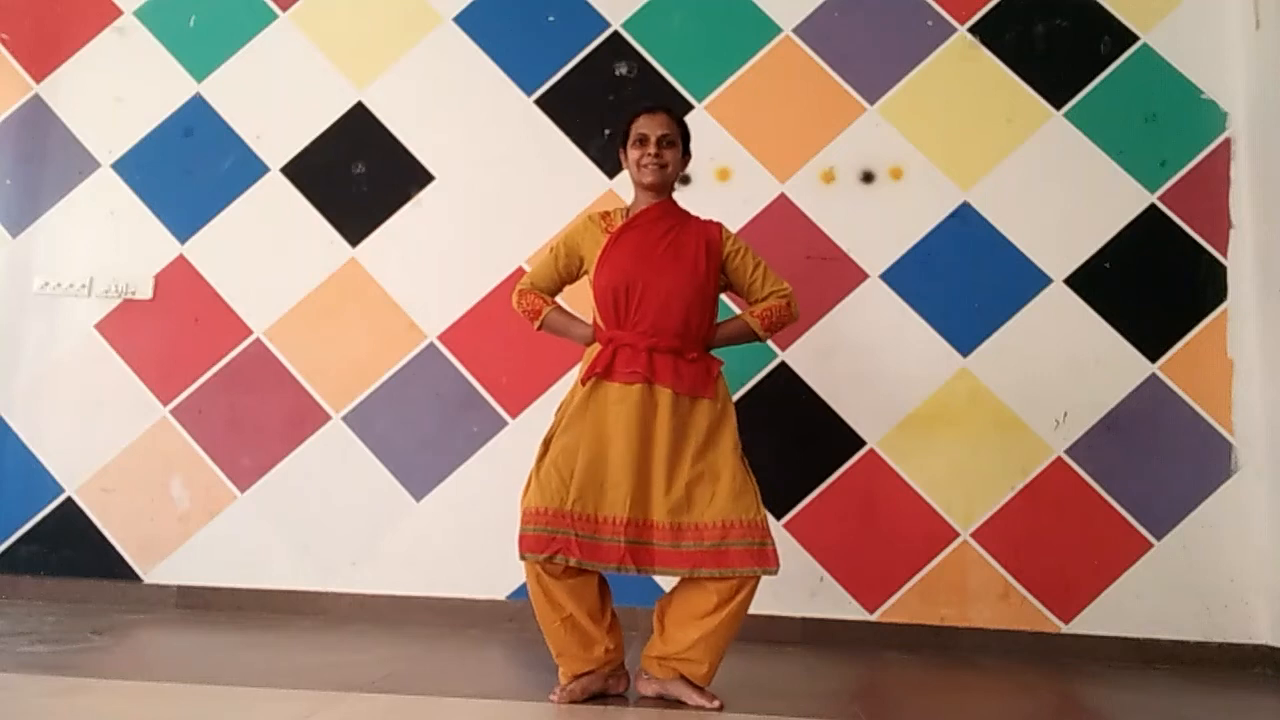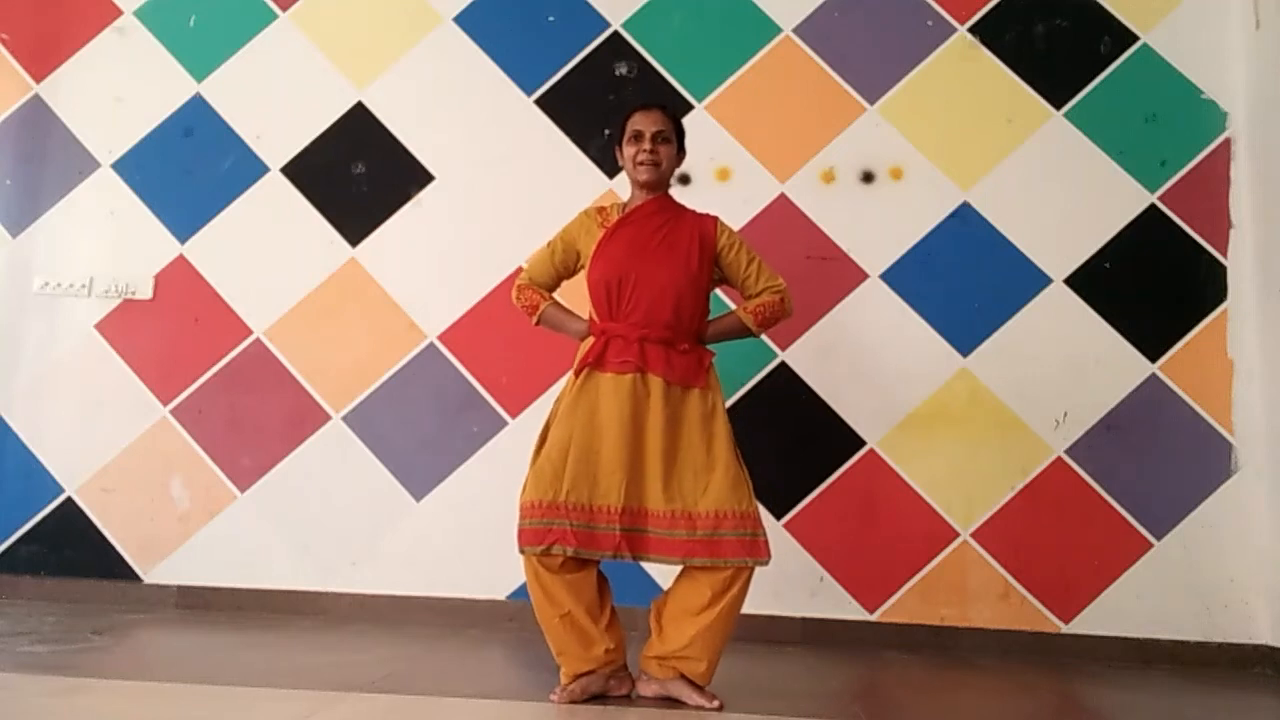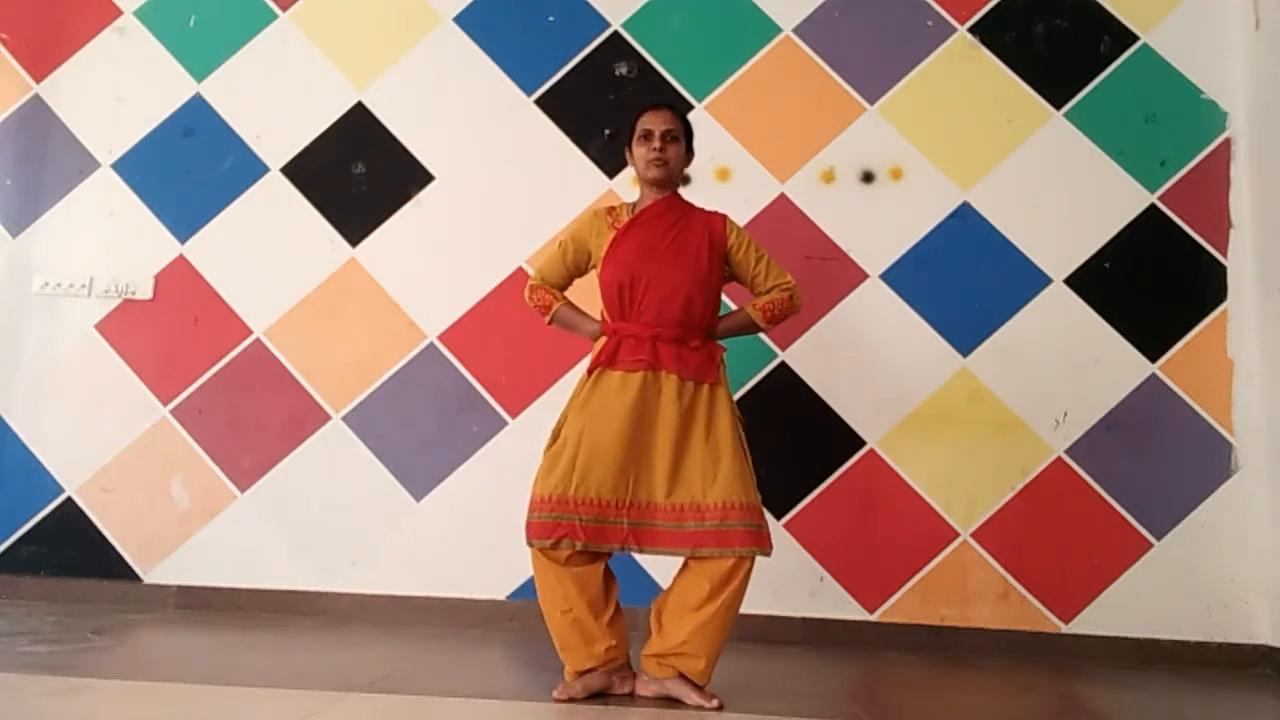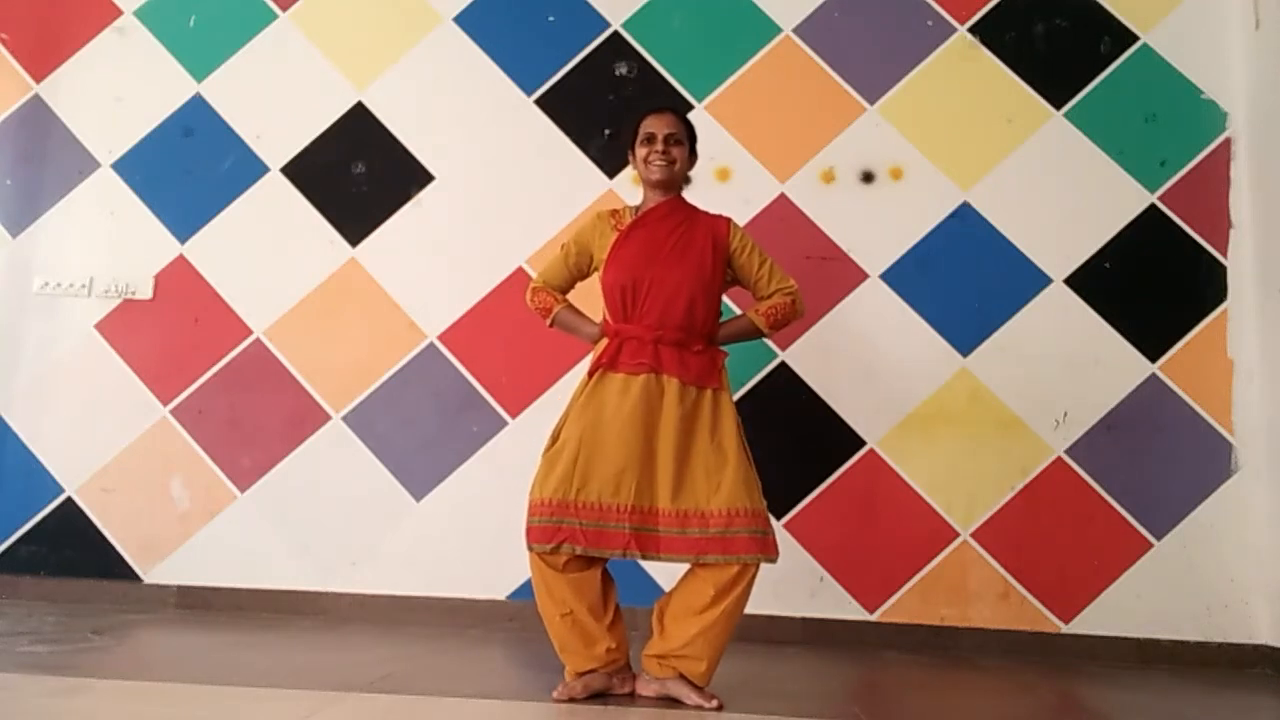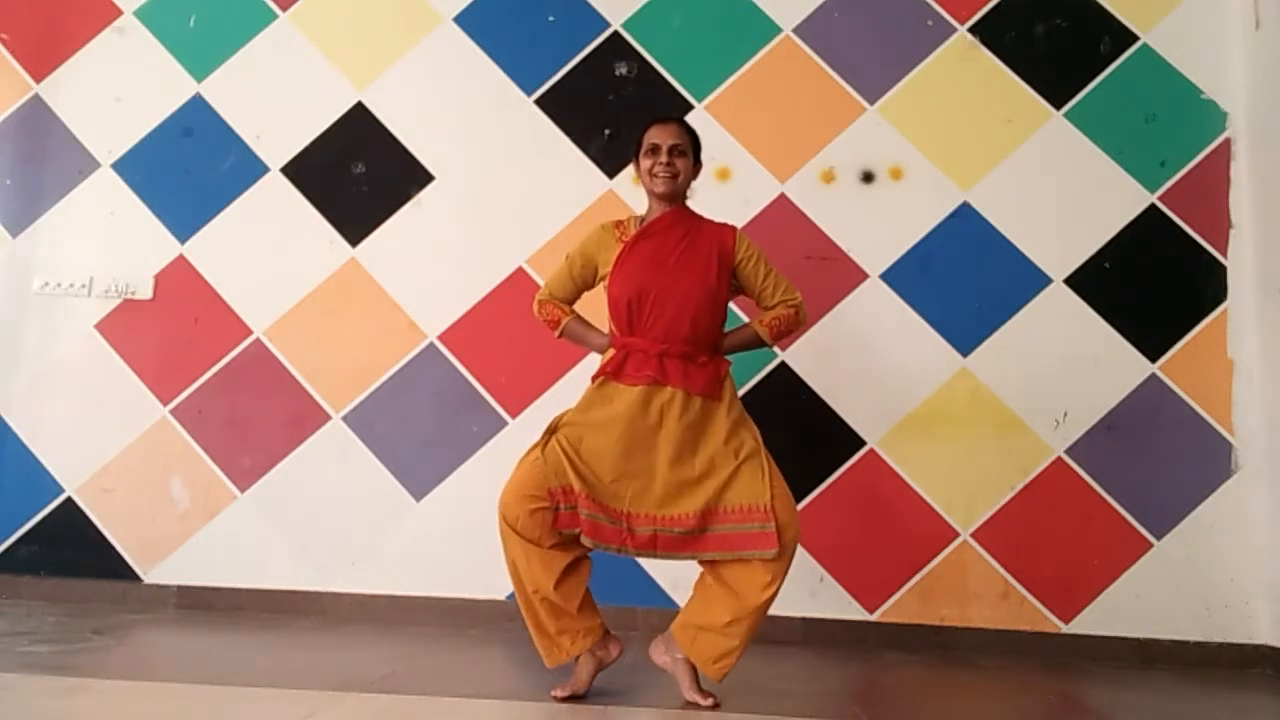
dt=1s
person 1, frame 1
left shoulder: (713, 238)
right shoulder: (594, 230)
left elbow: (780, 301)
right elbow: (528, 293)
left wrist: (707, 337)
right wrist: (591, 334)
left hip: (690, 409)
right hip: (608, 400)
left knee: (737, 543)
right knee: (549, 530)
left ankle: (670, 666)
right ankle: (595, 664)
person 1, frame 2
left shoulder: (707, 231)
right shoulder: (592, 224)
left elbow: (773, 296)
right elbow: (526, 287)
left wrist: (701, 332)
right wrist: (585, 329)
left hip: (682, 398)
right hip: (603, 392)
left knee: (727, 539)
right knee: (551, 530)
left ankle: (669, 667)
right ankle: (596, 665)
person 1, frame 3
left shoulder: (716, 229)
right shoulder: (601, 224)
left elbow: (783, 293)
right elbow: (538, 286)
left wrist: (712, 329)
right wrist: (596, 329)
left hip: (693, 395)
right hip: (615, 389)
left knee: (727, 537)
right knee: (560, 526)
left ankle: (669, 667)
right ankle: (601, 664)
person 1, frame 4
left shoulder: (720, 233)
right shoulder: (605, 227)
left elbow: (785, 298)
right elbow: (540, 290)
left wrist: (713, 335)
right wrist: (599, 333)
left hip: (694, 402)
right hip: (615, 395)
left knee: (733, 540)
right knee: (557, 528)
left ankle: (670, 666)
right ankle: (601, 663)
person 1, frame 5
left shoulder: (726, 242)
right shoulder: (609, 239)
left elbow: (788, 309)
right elbow: (548, 302)
left wrist: (718, 344)
right wrist: (606, 343)
left hip: (703, 414)
right hip: (620, 406)
left knee: (771, 533)
right knee: (523, 505)
left ankle: (684, 644)
right ankle: (588, 640)
